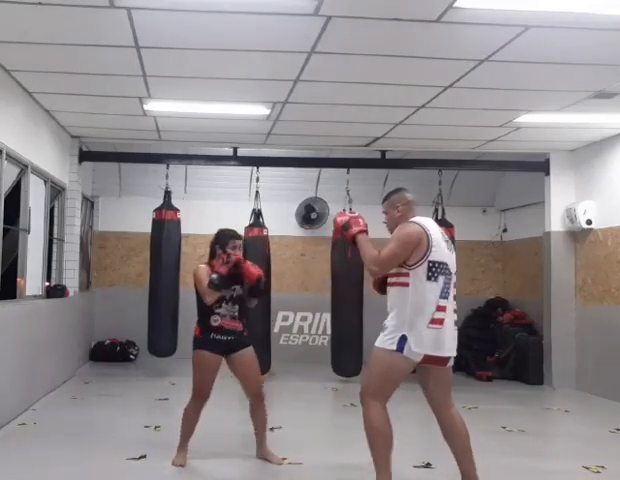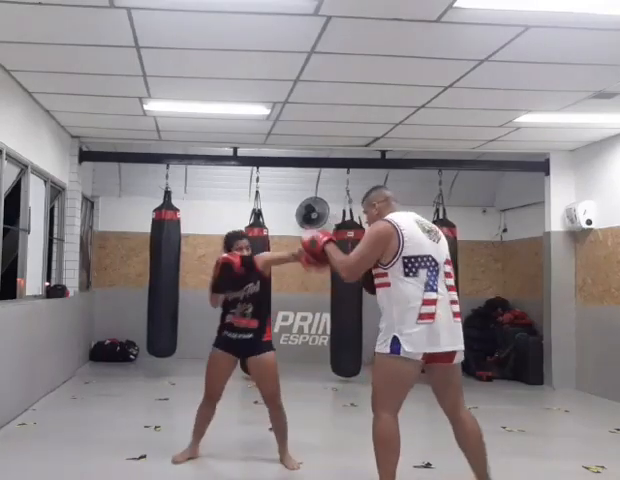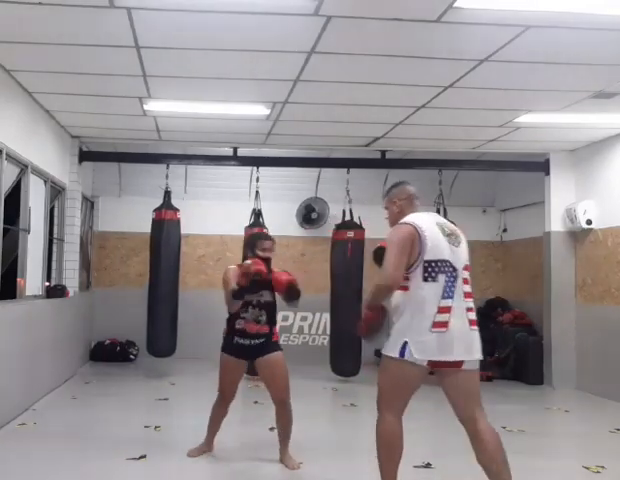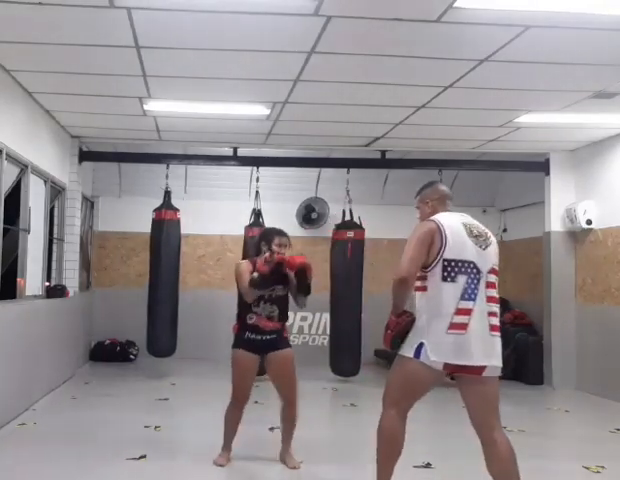
dt=0.3s
person 1, frame 1
left shoulder: (410, 230)
right shoulder: (440, 235)
left elbow: (375, 267)
left wrist: (358, 234)
right wrist: (390, 281)
left hip: (409, 330)
right hip: (442, 334)
left knee: (371, 400)
right knee: (444, 408)
person 1, frame 2
left shoulder: (384, 228)
right shoulder: (431, 229)
left elbow: (348, 271)
left wrist: (325, 243)
left hip: (407, 331)
right hip: (445, 331)
left knee: (384, 410)
right knee: (456, 409)
person 1, frame 3
left shoulder: (405, 229)
right shoulder: (454, 231)
left elbow: (389, 282)
left wrist: (371, 306)
left hip: (418, 336)
right hip: (461, 337)
left knee: (389, 411)
right knee: (475, 420)
person 1, frame 4
left shoulder: (429, 228)
right shoulder: (486, 235)
left elbow: (404, 276)
left wrist: (397, 312)
left hip: (435, 338)
right hip: (482, 343)
left knee: (393, 408)
right knee: (490, 429)
person 2, frame 1
left shoulder: (242, 269)
right shoulder: (204, 269)
left elbow: (251, 303)
right elbow: (207, 298)
left wrist: (255, 283)
right wrist: (224, 271)
left hip: (238, 338)
right hip: (208, 339)
left knee: (257, 393)
right knee: (199, 397)
left ankle: (262, 447)
right ankle: (182, 449)
person 2, frame 2
left shoulder: (260, 262)
right shoulder: (221, 270)
left elbow: (285, 257)
right elbow: (215, 302)
left wrist: (298, 255)
right wrist: (222, 274)
left hip: (258, 340)
right hip: (227, 339)
left knee: (273, 400)
right knee: (210, 397)
left ankle: (284, 452)
right ankle: (193, 446)
person 2, frame 3
left shoulder: (272, 273)
right shoulder: (234, 271)
left elbow: (290, 303)
right elbow: (232, 307)
left wrist: (291, 289)
right wrist: (245, 279)
left hip: (267, 343)
right hip: (236, 342)
left knee: (283, 400)
right knee: (224, 398)
left ankle: (284, 452)
right ankle: (208, 442)
person 2, frame 4
left shoulder: (285, 270)
right shoulder: (245, 266)
left elbow: (301, 301)
right elbow: (249, 295)
left wrist: (303, 279)
right wrist: (264, 270)
left hip: (277, 339)
right hip: (247, 338)
left knee: (290, 398)
right knee: (239, 399)
left ankle: (286, 450)
right ankle: (226, 448)
